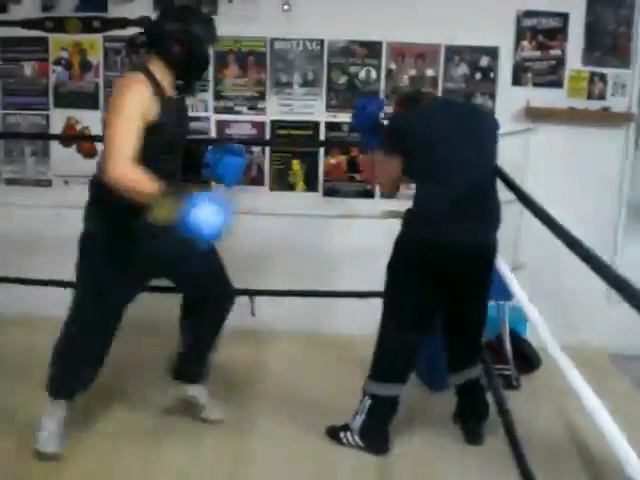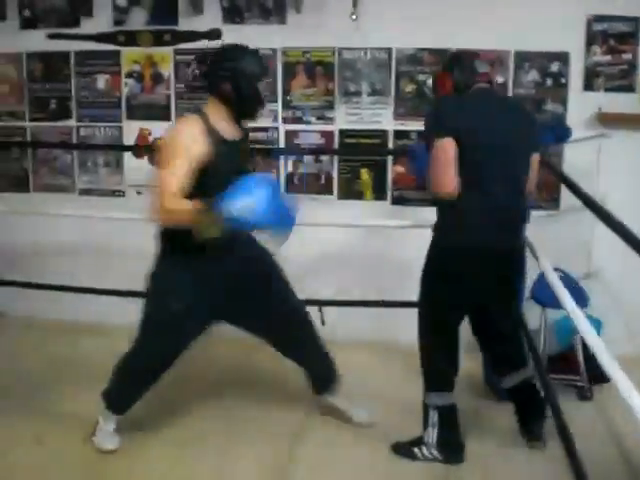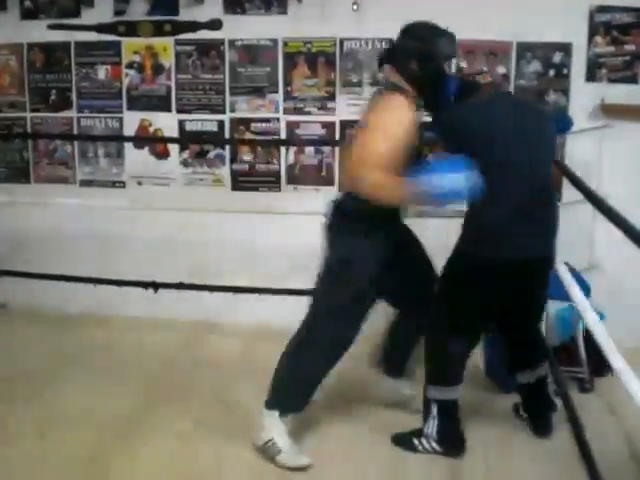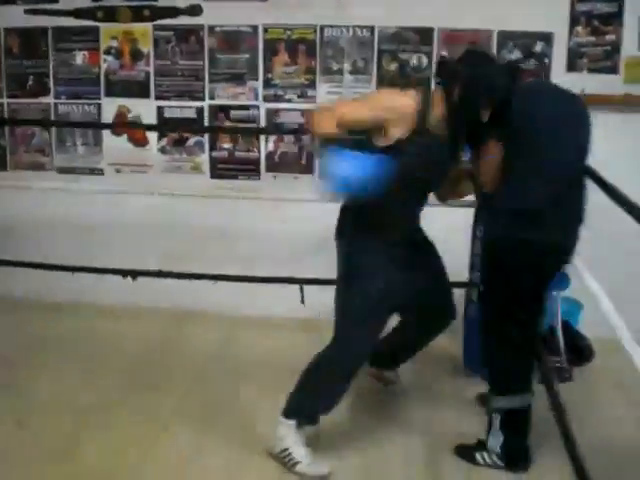
dt=0.5s
person 1, frame 1
left shoulder: (172, 91)
right shoulder: (136, 90)
right elbow: (116, 169)
right wrist: (173, 199)
left hip: (162, 224)
right hip: (124, 225)
left knee: (214, 292)
right knee: (92, 322)
left ankle: (189, 383)
right ankle: (55, 408)
person 1, frame 2
left shoulder: (237, 131)
right shoulder: (190, 133)
right elbow: (165, 210)
right wrist: (209, 212)
left hip: (236, 251)
right hip: (186, 262)
left knee: (293, 323)
right knee: (155, 348)
left ankle: (328, 393)
right ankle: (111, 414)
person 1, frame 3
left shoulder: (395, 102)
right shoulder: (398, 110)
right elbow: (363, 178)
right wrist: (414, 187)
left hip: (380, 227)
right hip: (358, 233)
left knee: (422, 295)
right knee: (330, 326)
left ankle: (393, 375)
right ankle: (272, 425)
person 1, frame 4
left shoulder: (449, 134)
right shoulder: (400, 106)
left elbow: (435, 185)
right elbow: (323, 118)
left hip: (404, 236)
right hip: (367, 234)
left knee: (437, 311)
right knee: (353, 340)
left ankle: (380, 362)
right ankle: (289, 430)
person 2, frame 1
left shoulder: (405, 122)
right shoulder: (483, 118)
left elbow: (387, 186)
left wrist: (375, 144)
left hip: (429, 239)
right hip: (480, 240)
left knee: (400, 333)
right knee: (466, 331)
left ankle: (370, 430)
right ankle: (473, 419)
person 2, frame 2
left shoulder: (448, 111)
right shoulder: (523, 117)
left elbow: (445, 186)
right elbow: (528, 184)
left wrist: (426, 169)
left hip: (459, 246)
right hip: (509, 246)
left knee: (439, 340)
right knee: (502, 333)
left ankle: (442, 440)
right ankle: (532, 419)
person 2, frame 3
left shoulder: (463, 114)
right shoulder: (539, 116)
left hip: (486, 250)
right hip: (538, 251)
left knee: (448, 332)
right knee: (523, 328)
left ankle: (442, 431)
right ankle: (539, 411)
person 2, frame 4
left shoulder: (507, 104)
right shoulder: (575, 107)
left elbow: (487, 181)
left wrist: (483, 144)
left hip: (515, 235)
right hip: (560, 235)
left knee: (504, 332)
right knee: (522, 325)
left ankle: (507, 446)
right ankle: (509, 400)
